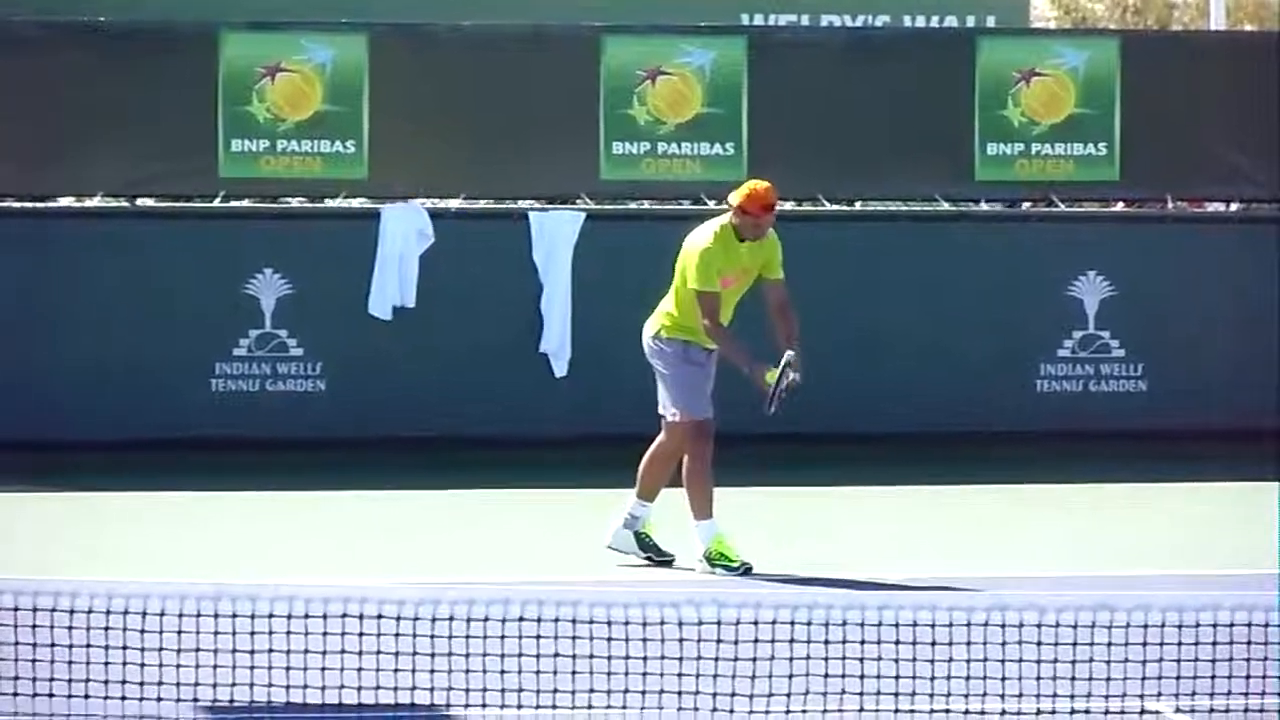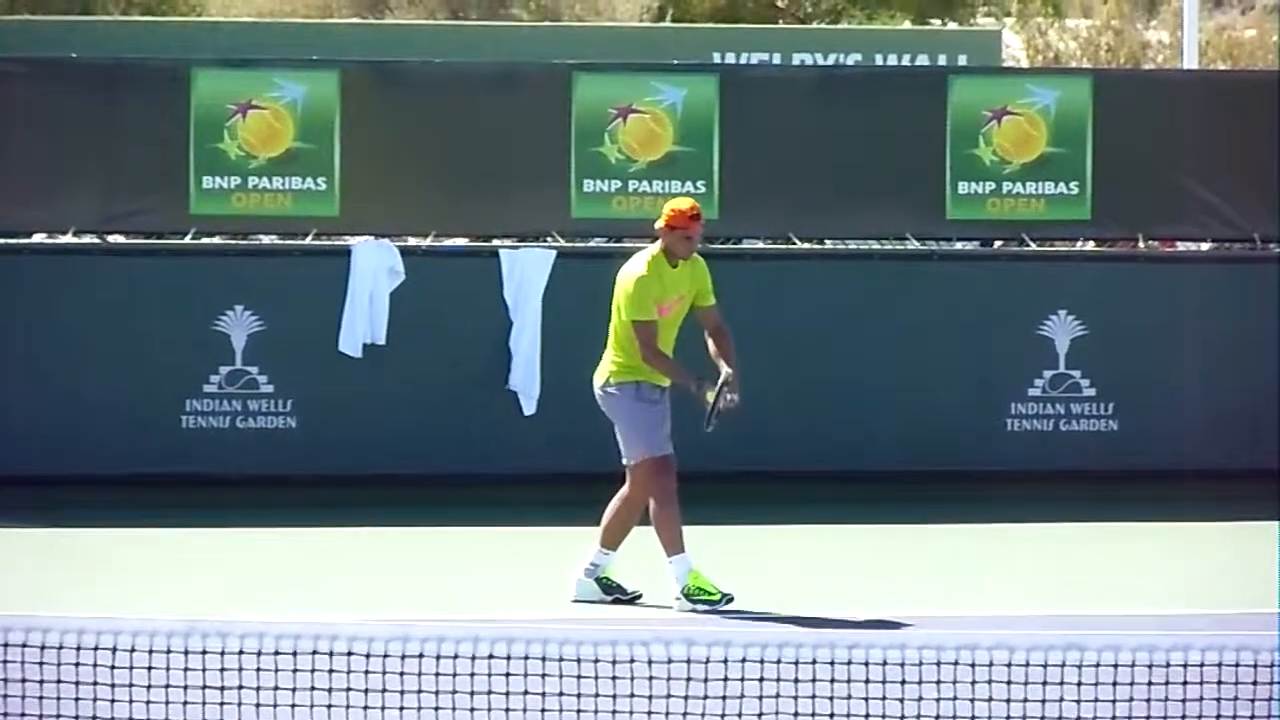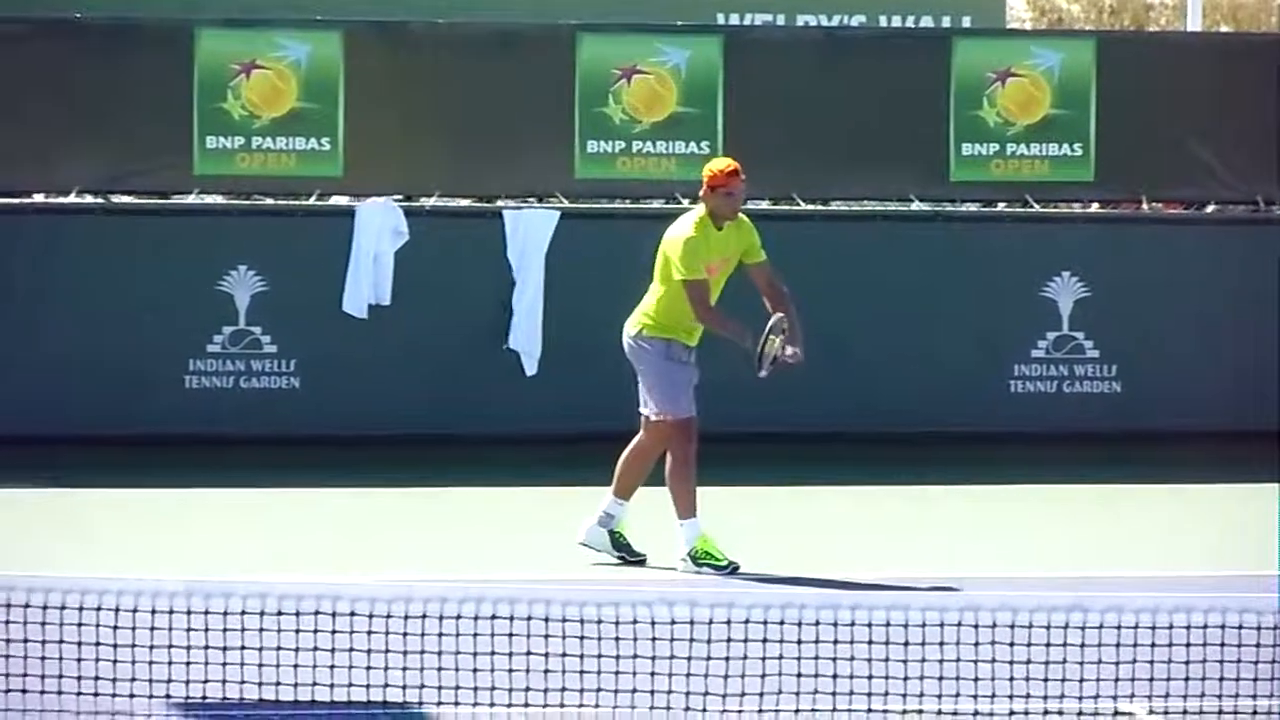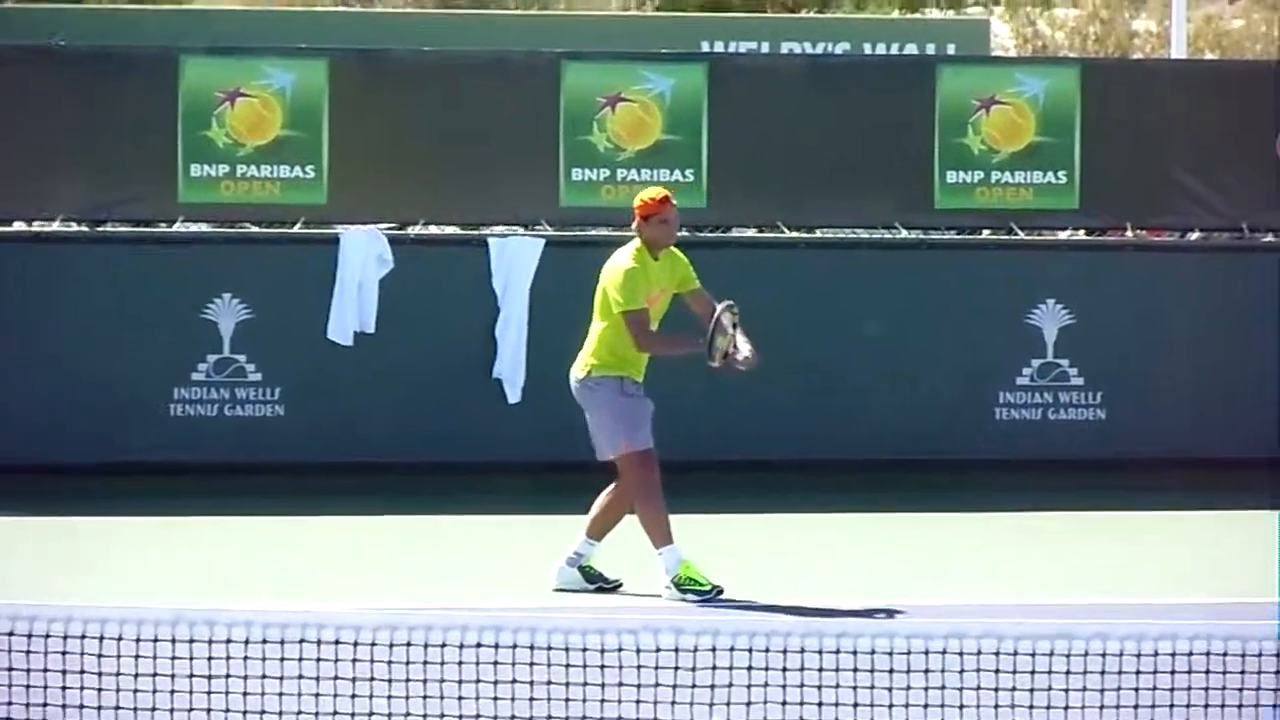
dt=0.7s
person 1, frame 1
left shoulder: (767, 241)
right shoulder: (705, 246)
left elbow: (780, 304)
right elbow: (710, 321)
left wrist: (791, 355)
right wrist: (751, 367)
left hip: (701, 344)
right hip: (674, 339)
left knee: (674, 438)
right knee: (698, 437)
left ankle: (630, 527)
right ankle: (711, 546)
person 1, frame 2
left shoulder: (696, 268)
right shoulder: (640, 276)
left elbow: (714, 328)
right elbow: (648, 351)
left wrist: (728, 371)
right wrist: (696, 385)
left hip: (651, 384)
right hip: (626, 383)
left knee: (640, 485)
right knee: (661, 478)
left ankle: (592, 576)
right ankle: (686, 582)
person 1, frame 3
left shoulder: (742, 228)
right shoulder: (687, 237)
left elbow: (771, 286)
right elbow: (703, 311)
left wrist: (792, 333)
right wrist: (751, 340)
left hip: (677, 341)
right hip: (655, 338)
left knee: (653, 437)
right knee: (683, 436)
left ankle: (604, 524)
right ankle: (693, 544)
person 1, frame 4
left shoulder: (673, 261)
right shoulder: (625, 269)
left elbow: (708, 310)
right elbow: (643, 340)
left wrist: (740, 342)
right wrist: (702, 346)
left hip: (621, 379)
right hip: (603, 377)
left knee: (631, 480)
right knee: (644, 470)
left ankle: (574, 564)
right ankle: (675, 571)
